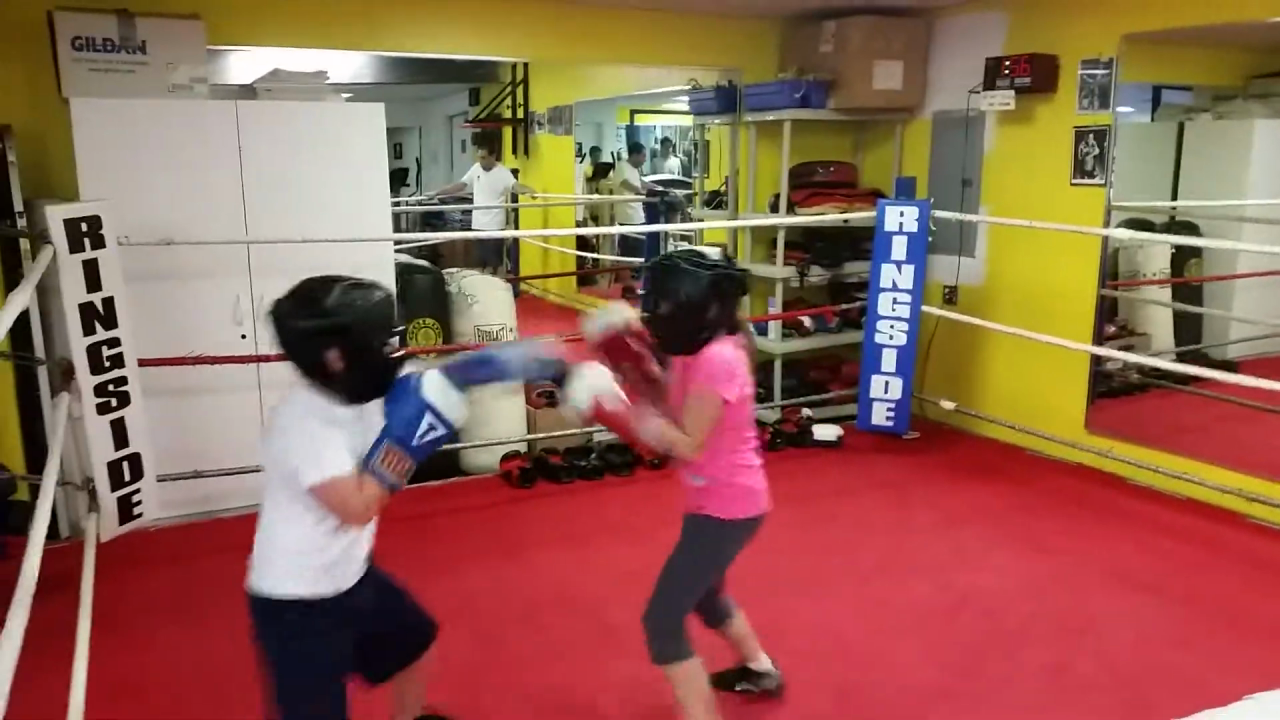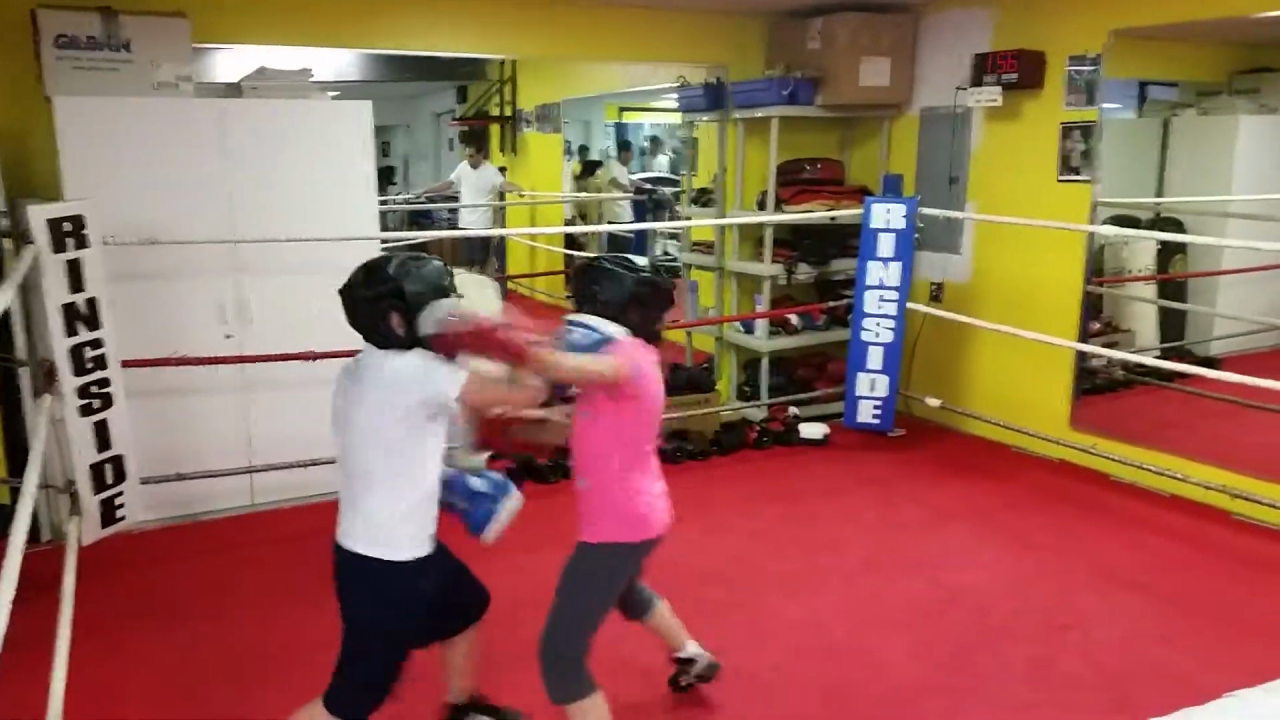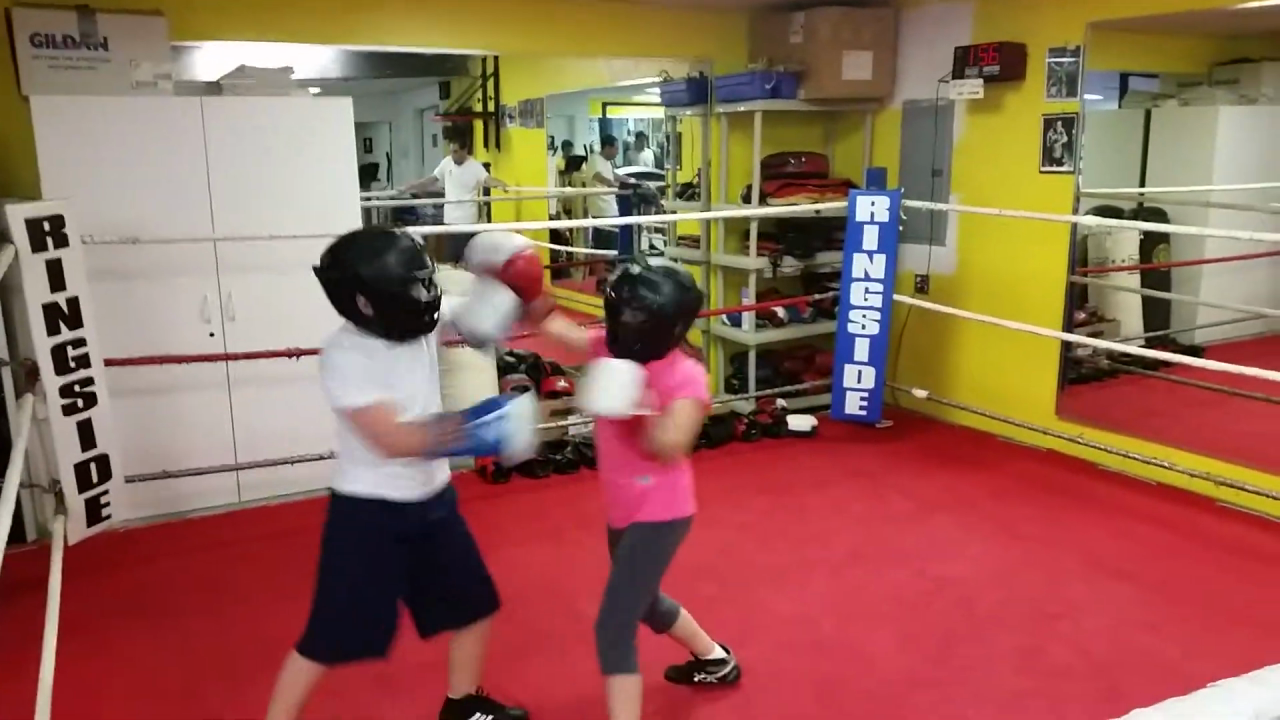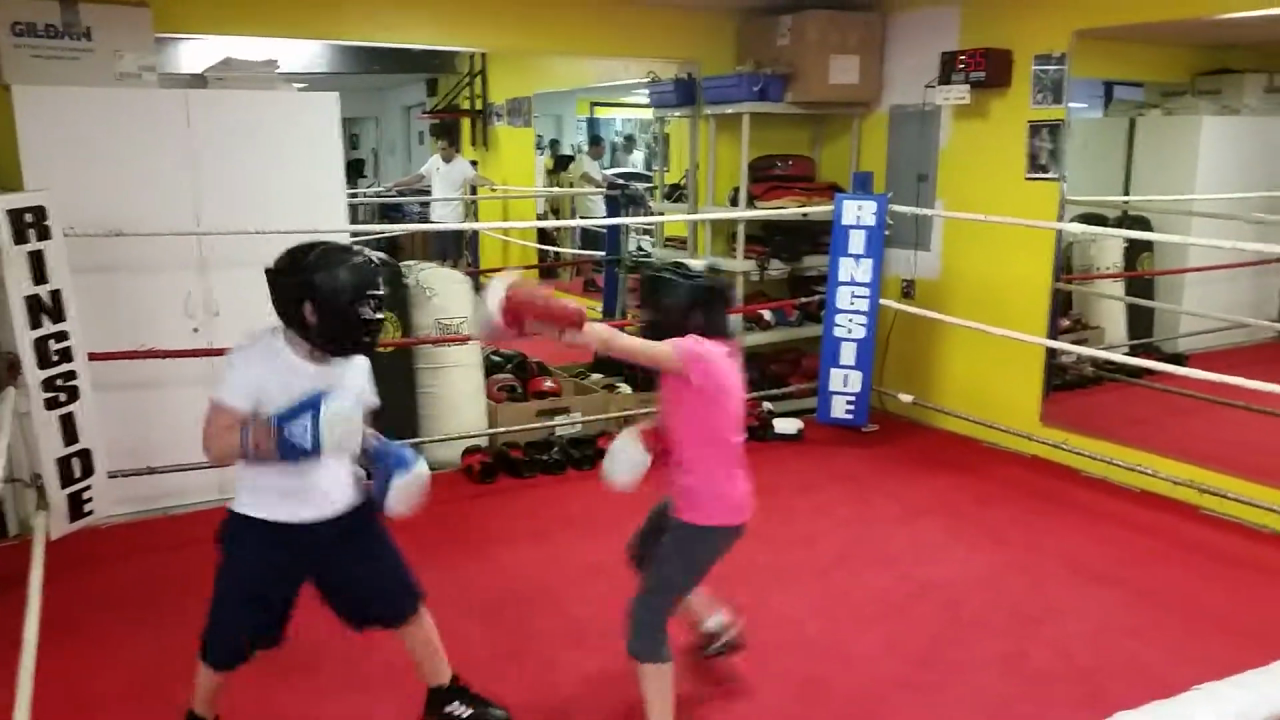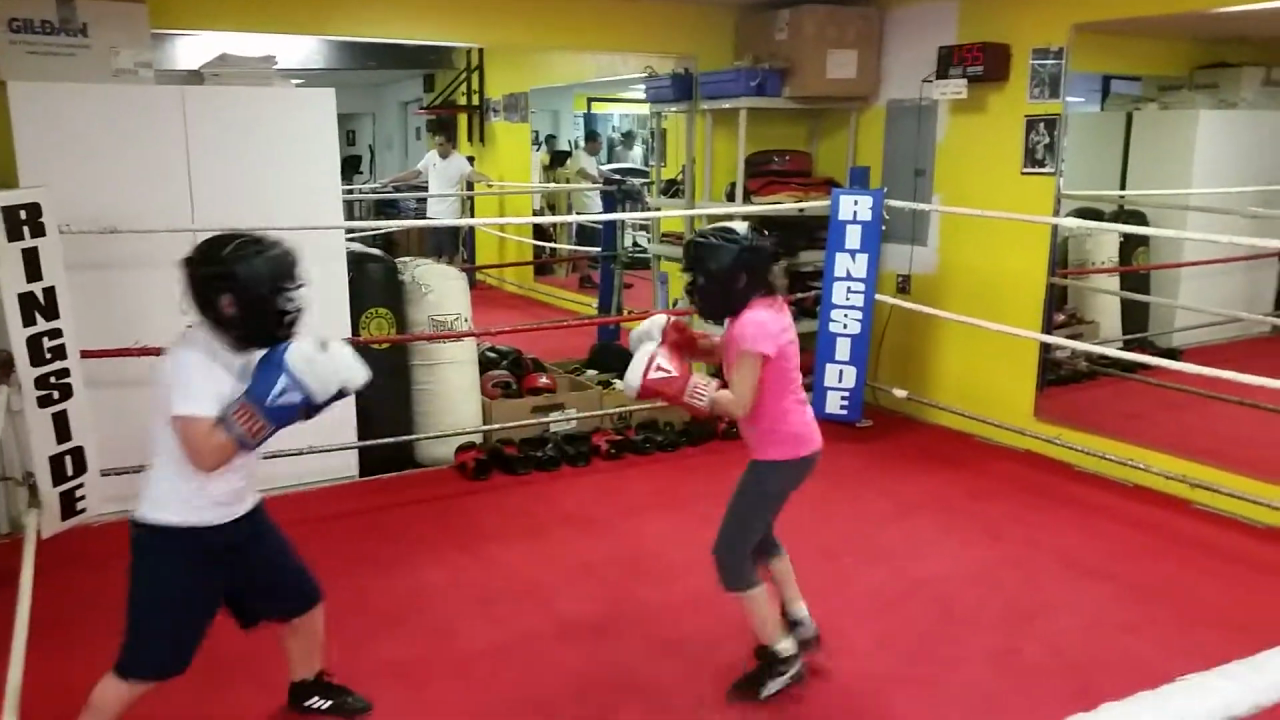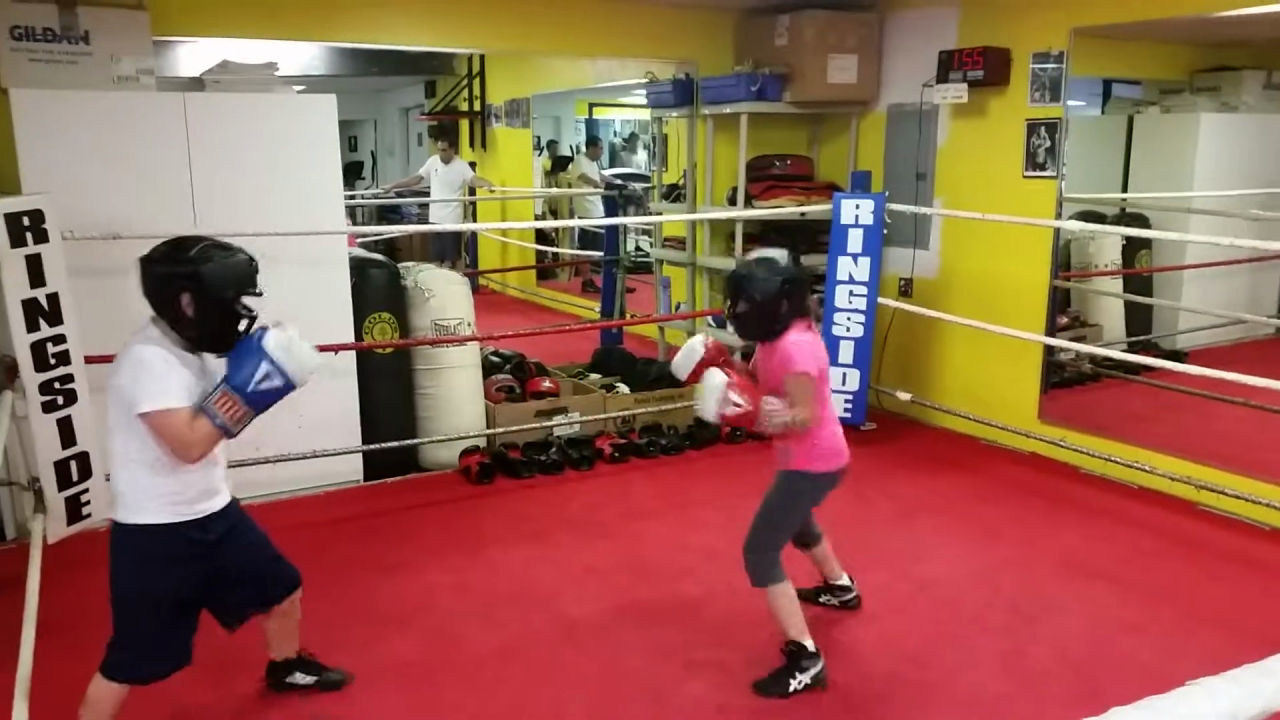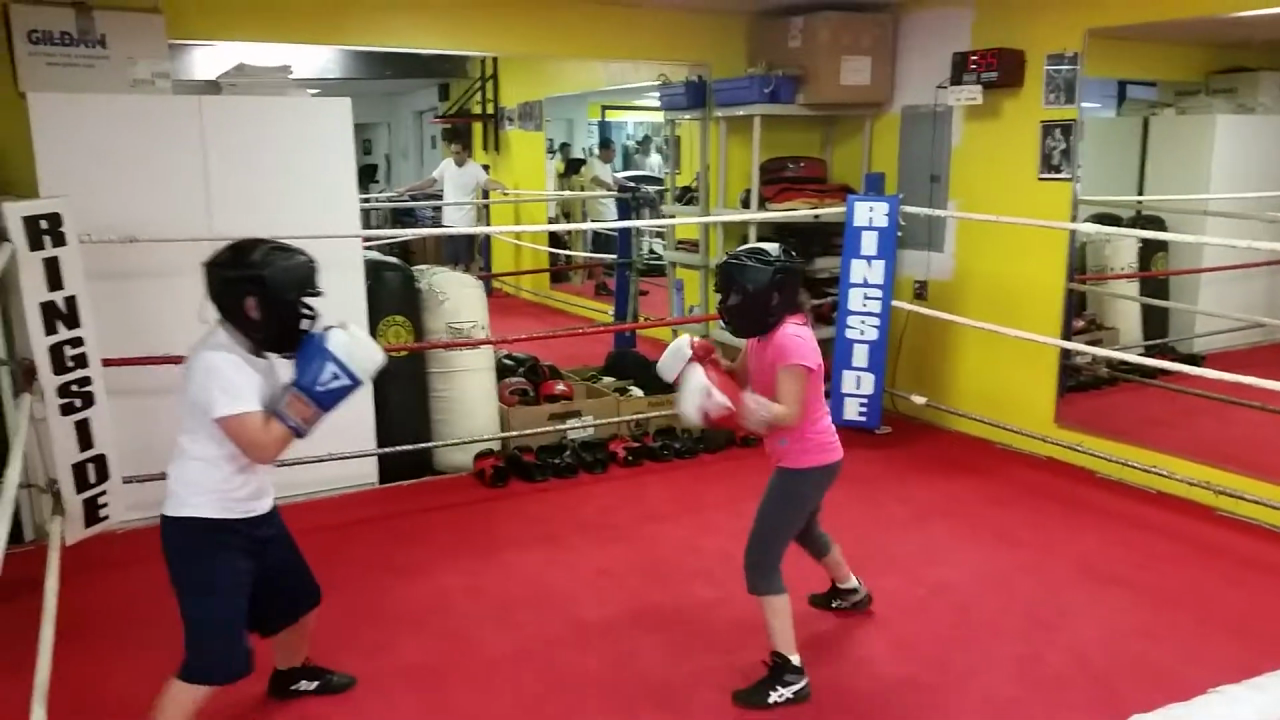
dt=0.3s
person 1, frame 1
left shoulder: (351, 391)
right shoulder: (300, 418)
left elbow: (425, 386)
right elbow: (355, 508)
left wrist: (482, 364)
right wrist: (404, 437)
left hip: (347, 577)
right hip: (296, 601)
left knee: (411, 639)
person 1, frame 2
left shoulder: (368, 371)
right shoulder: (412, 370)
right elbow: (515, 397)
left wrist: (449, 484)
left hip: (401, 546)
right hip: (388, 558)
left knee: (465, 610)
person 1, frame 3
left shoulder: (421, 321)
right shoulder: (345, 354)
left elbow: (478, 317)
right elbow: (394, 438)
left wrist: (514, 280)
right wrist: (472, 431)
left hip: (430, 503)
right hip: (365, 512)
left knee: (474, 605)
right knee: (330, 641)
person 1, frame 4
left shoulder: (352, 362)
right shoulder: (255, 359)
right elbow: (218, 444)
left wrist: (383, 455)
right wrist: (286, 433)
left hip: (343, 515)
right hip: (266, 527)
left knee: (404, 606)
right knee: (228, 643)
person 1, frame 5
left shoulder: (237, 347)
right shoulder: (189, 361)
left elbow: (241, 420)
right elbow: (206, 454)
left wrist: (310, 390)
right wrist: (265, 399)
left hip: (237, 517)
right hip: (176, 533)
left knee: (302, 599)
right knee: (148, 661)
person 1, frame 6
left shoulder: (188, 349)
right shoulder: (146, 360)
right elbow: (188, 445)
left wrist: (251, 384)
right wrist: (243, 388)
left hip: (212, 512)
right hip: (155, 534)
left knee: (280, 587)
right knee: (135, 659)
left ankle: (286, 665)
person 1, frame 7
left shoulder: (248, 348)
right shoulder: (217, 362)
left elbow: (270, 419)
right elbow: (262, 446)
left wrist: (317, 373)
right wrist: (312, 387)
left hip: (252, 517)
right hip: (202, 528)
left knee: (298, 603)
right knee: (215, 661)
left ankle: (291, 674)
person 2, frame 1
left shoulder: (719, 364)
right shoulder: (688, 354)
left elbow: (684, 444)
right elbow: (670, 399)
left wrist: (616, 411)
right wrist: (633, 353)
left hip: (729, 508)
right hip: (726, 502)
left knee: (662, 619)
right knee: (704, 597)
right ankle: (759, 671)
person 2, frame 2
left shoulder: (626, 356)
right shoulder: (622, 355)
left elbow: (567, 368)
right elbow: (576, 420)
left hip: (616, 527)
right hip: (641, 514)
left knee: (560, 653)
right knee: (627, 592)
right ankle: (691, 656)
person 2, frame 3
left shoulder: (686, 375)
right shoulder: (607, 347)
left elbow: (669, 450)
right elbow: (560, 333)
left wrist: (632, 413)
left hip: (661, 513)
right hip: (621, 507)
left knee: (612, 627)
right knee: (642, 600)
right ankle: (715, 660)
person 2, frame 4
left shoulder: (696, 352)
right shoulder: (715, 353)
left elbow: (612, 343)
right wrist: (654, 436)
left hip: (712, 512)
right hip: (695, 500)
left knee: (647, 618)
right knee: (645, 556)
right ankle: (716, 624)
person 2, frame 5
left shoulder: (752, 326)
right shoulder: (763, 308)
left elbow: (739, 406)
right elbow: (724, 354)
left wrist: (681, 385)
right wrist: (684, 341)
left hip: (783, 451)
right hip: (782, 444)
left knee: (730, 553)
right knee: (754, 533)
left ankle: (780, 659)
right ankle: (797, 625)
person 2, frame 6
left shoulder: (795, 346)
right shoulder: (778, 336)
left elbow: (802, 419)
right elbow: (758, 379)
left wrist: (751, 410)
right wrist: (722, 369)
left hip: (814, 462)
right hip: (808, 459)
left knee: (760, 552)
right knee: (793, 521)
left ankle: (805, 658)
right ankle: (840, 586)
person 2, frame 7
left shoulder: (792, 340)
right shoulder: (764, 331)
left elbow: (788, 414)
right elbow: (762, 372)
left wrist: (734, 406)
left hip: (806, 461)
right hip: (805, 457)
left knee: (760, 559)
right knee: (804, 528)
left ankle: (789, 672)
right ankle: (848, 589)
